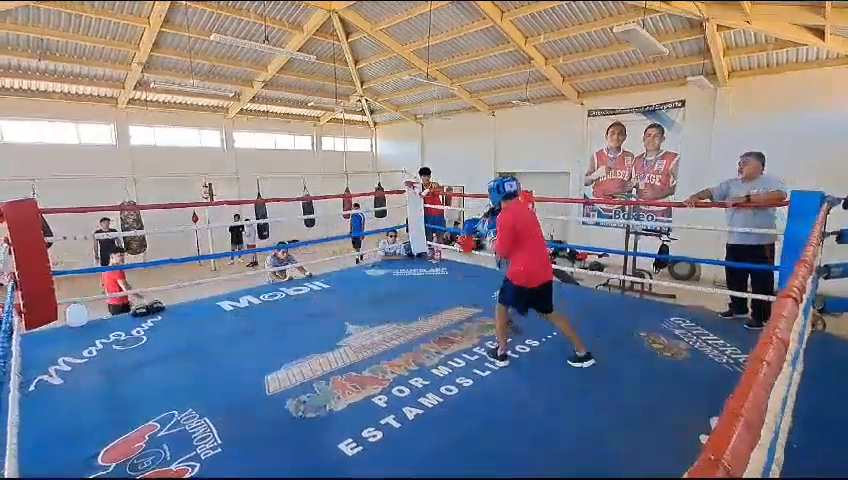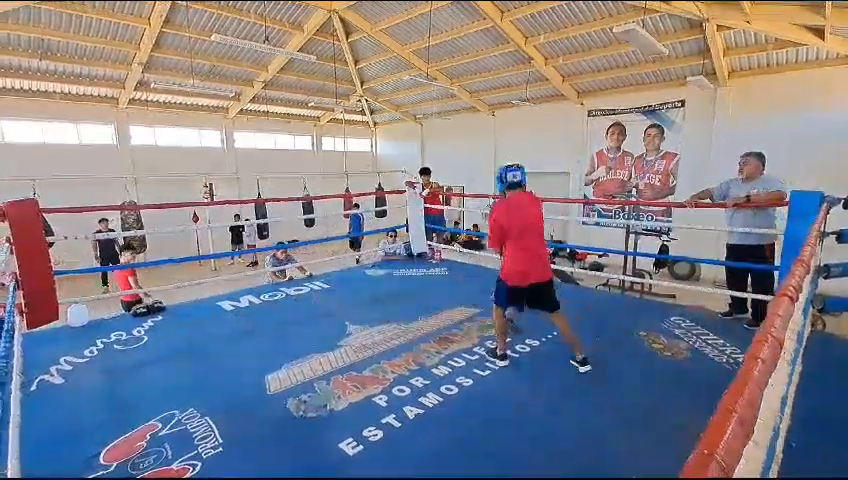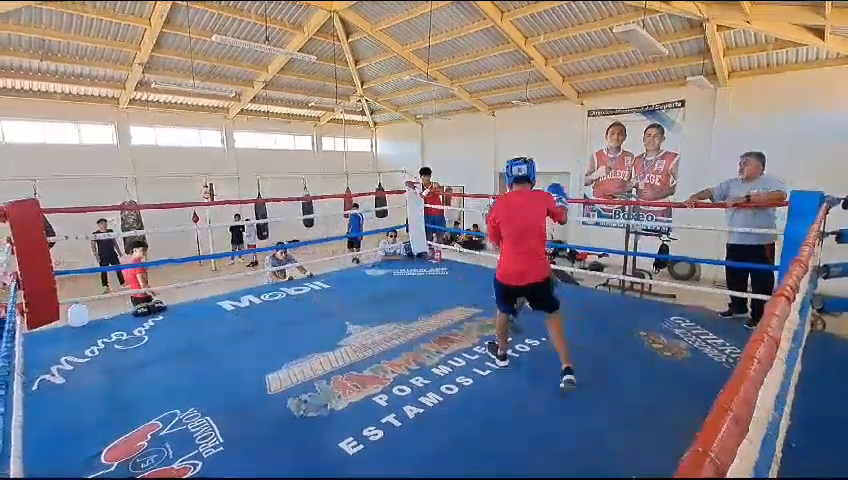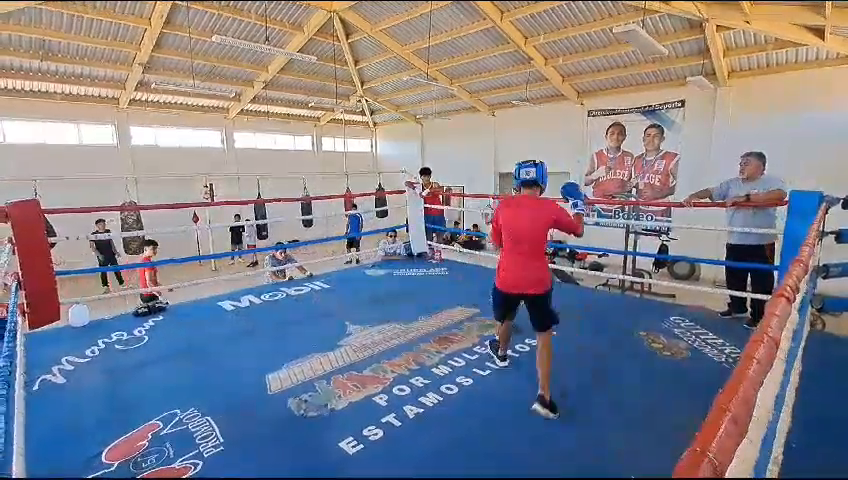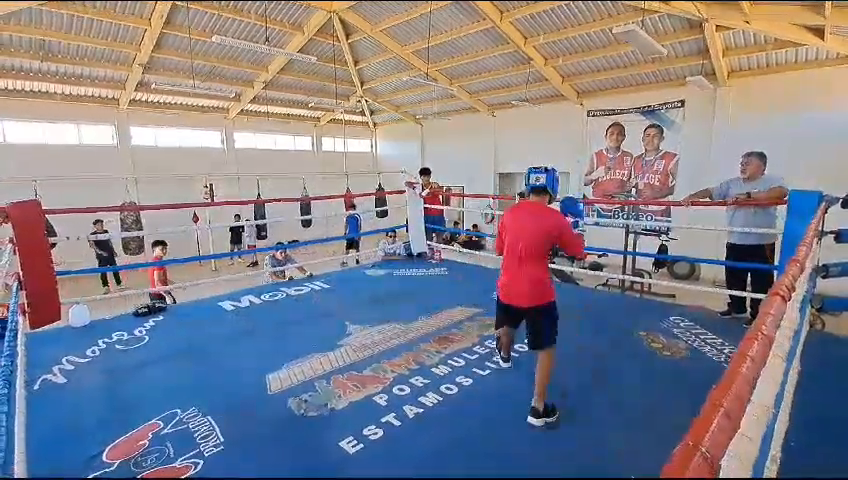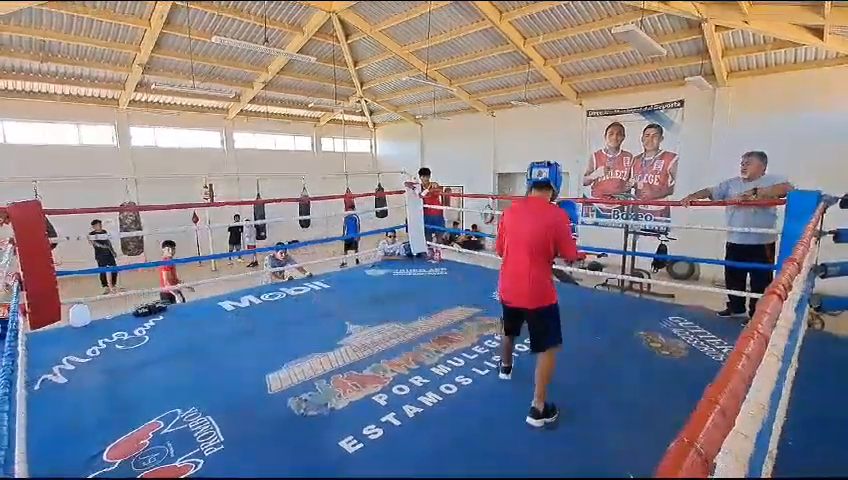
dt=0.1s
person 1, frame 1
left shoulder: (505, 216)
right shoulder: (524, 208)
left elbow: (502, 254)
left wrist: (497, 239)
left hip: (521, 275)
right hip: (544, 272)
left knee: (501, 306)
right knee: (550, 314)
left ankle: (501, 353)
right ankle: (583, 353)
person 1, frame 2
left shoulder: (498, 211)
right shoulder: (534, 201)
left elbow: (496, 248)
left hip: (513, 274)
right hip: (542, 271)
left knee: (499, 309)
right knee: (554, 312)
left ankle: (500, 352)
right ankle: (580, 356)
person 1, frame 3
left shoulder: (499, 205)
right shoulder: (543, 198)
left elbow: (494, 241)
right elbow: (562, 218)
right wrist: (559, 200)
left hip: (508, 272)
right hip: (538, 271)
left knee: (503, 313)
right knee: (552, 316)
left ankle: (501, 353)
right ankle: (566, 368)
person 1, frame 4
left shoulder: (503, 207)
right shoulder: (551, 207)
left elbow: (496, 243)
right elbow: (578, 230)
right wrist: (578, 206)
left hip: (507, 279)
right hip: (538, 281)
left knee: (505, 319)
right knee: (544, 335)
left ankle: (501, 353)
right ankle: (544, 396)
person 1, frame 5
left shoulder: (510, 213)
right shoulder: (555, 219)
left elbow: (500, 250)
right elbow: (578, 253)
right wrist: (575, 227)
left hip: (507, 288)
right hip: (538, 292)
left knee: (507, 326)
right knee: (546, 348)
left ankle: (504, 356)
right ankle: (538, 408)
person 1, frame 6
left shoulder: (510, 211)
right shoulder: (557, 216)
right elbow: (570, 257)
right wrist: (565, 234)
left hip: (509, 290)
right hip: (539, 294)
left knee: (511, 333)
right knee: (548, 348)
left ankle: (505, 365)
right ankle: (538, 408)
person 2, frame 1
left shoulder: (771, 182)
right shoulder: (731, 184)
left elbow: (780, 195)
right elbow: (711, 192)
left wrist: (746, 198)
right wrist: (695, 197)
left hip: (761, 243)
right hip: (735, 242)
left knee: (761, 281)
right knee: (734, 279)
left ankle: (760, 317)
right ankle: (738, 308)
person 2, frame 2
left shoulder: (771, 182)
right shoulder: (731, 184)
left elbow: (780, 195)
right elbow: (711, 192)
left wrist: (745, 198)
right wrist: (695, 197)
left hip: (761, 243)
right hip: (735, 242)
left knee: (761, 281)
right knee: (734, 279)
left ankle: (759, 317)
right ankle: (738, 308)
person 2, frame 3
left shoulder: (771, 182)
right shoulder: (731, 184)
left elbow: (780, 195)
right elbow: (711, 192)
left wrist: (746, 199)
right wrist: (695, 197)
left hip: (761, 243)
right hip: (735, 242)
left knee: (761, 282)
right knee: (734, 279)
left ankle: (758, 316)
right ankle: (738, 308)
person 2, frame 4
left shoulder: (771, 181)
right shoulder: (731, 184)
left elbow: (780, 195)
right elbow: (711, 191)
left wrist: (746, 198)
right wrist: (694, 196)
left hip: (761, 244)
right hip: (735, 242)
left knee: (761, 282)
right knee: (734, 279)
left ankle: (758, 316)
right ankle: (737, 308)
person 2, frame 5
left shoulder: (771, 181)
right shoulder: (732, 183)
left elbow: (782, 192)
right elbow: (710, 192)
left wrist: (747, 196)
right wrist: (693, 196)
left hip: (761, 243)
right hip: (735, 242)
left knee: (761, 282)
right knee: (734, 278)
left ankle: (758, 316)
right ankle: (736, 308)
person 2, frame 6
left shoulder: (772, 181)
right shoulder: (732, 183)
left elbow: (787, 188)
right elbow: (710, 191)
left wrist: (754, 192)
right wrist: (692, 196)
left hip: (761, 243)
right hip: (734, 242)
left knee: (760, 281)
right knee: (733, 279)
right ankle: (736, 308)
